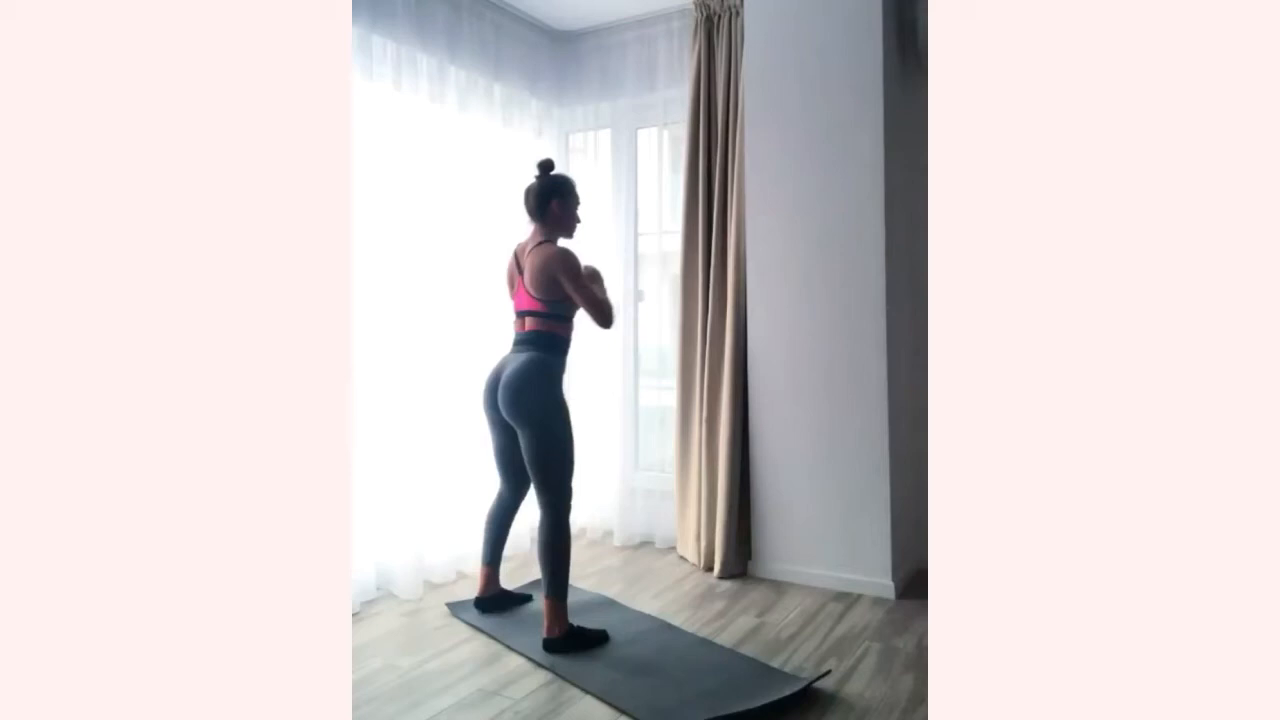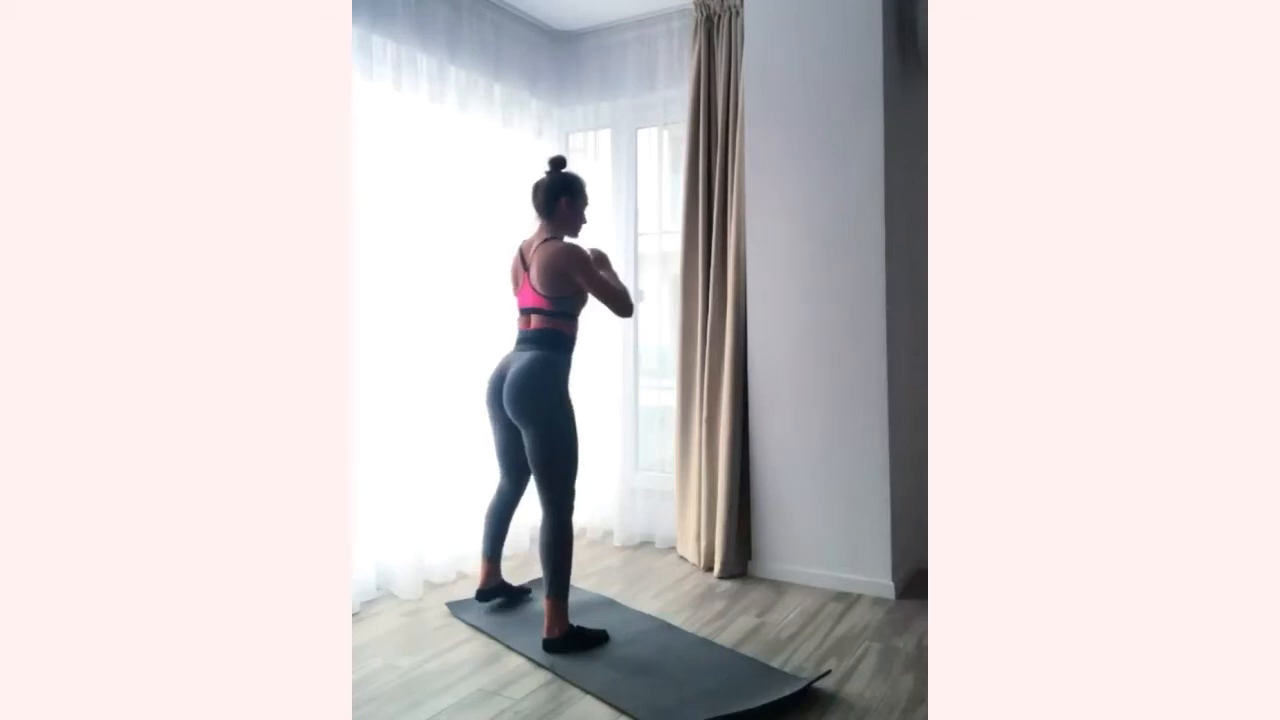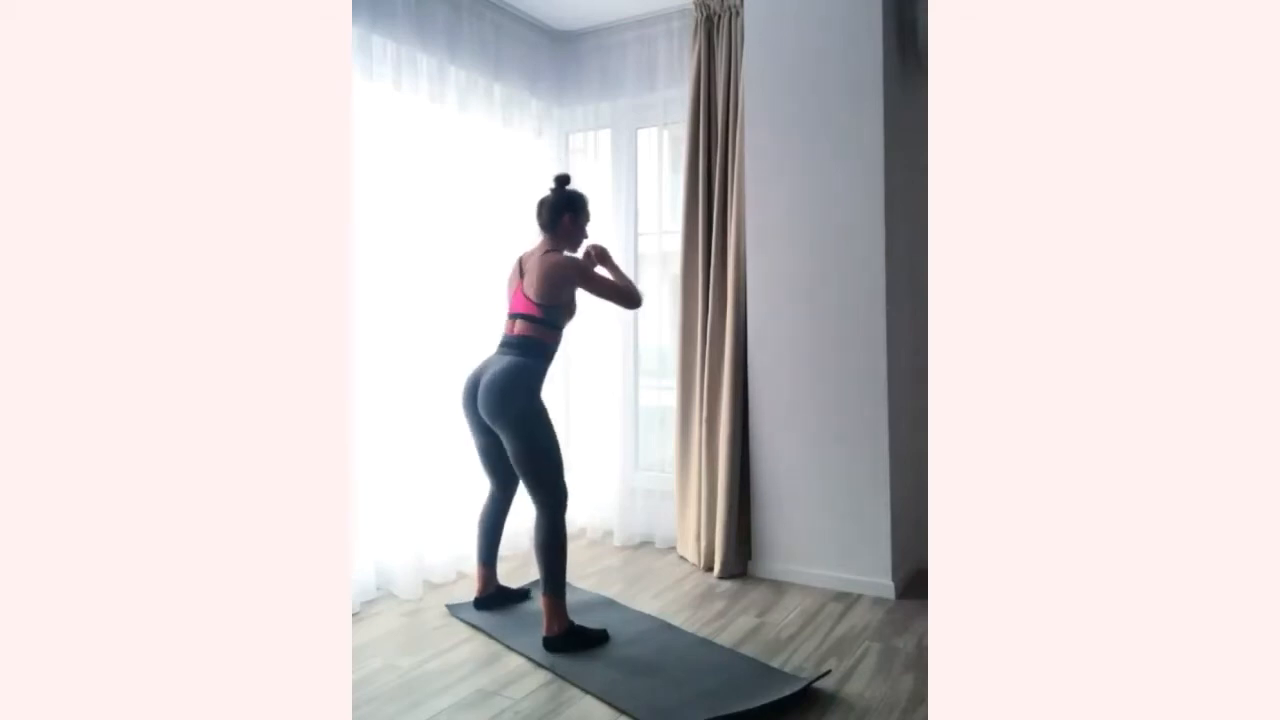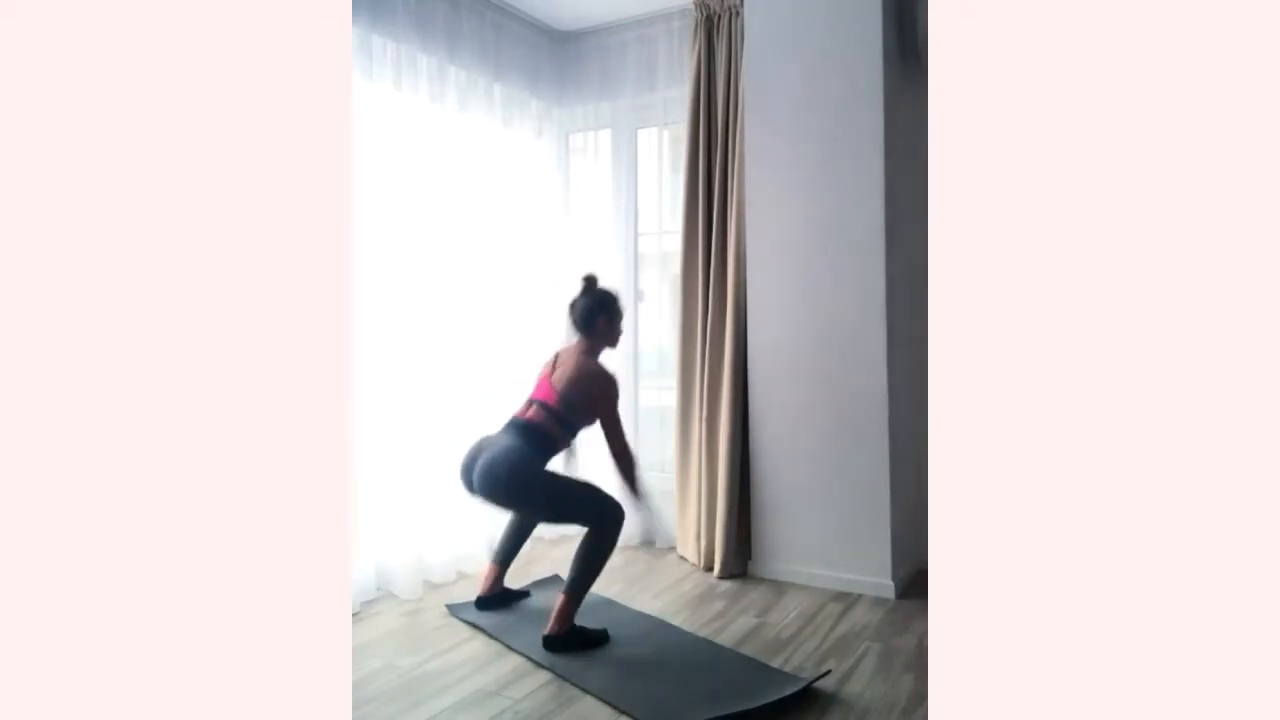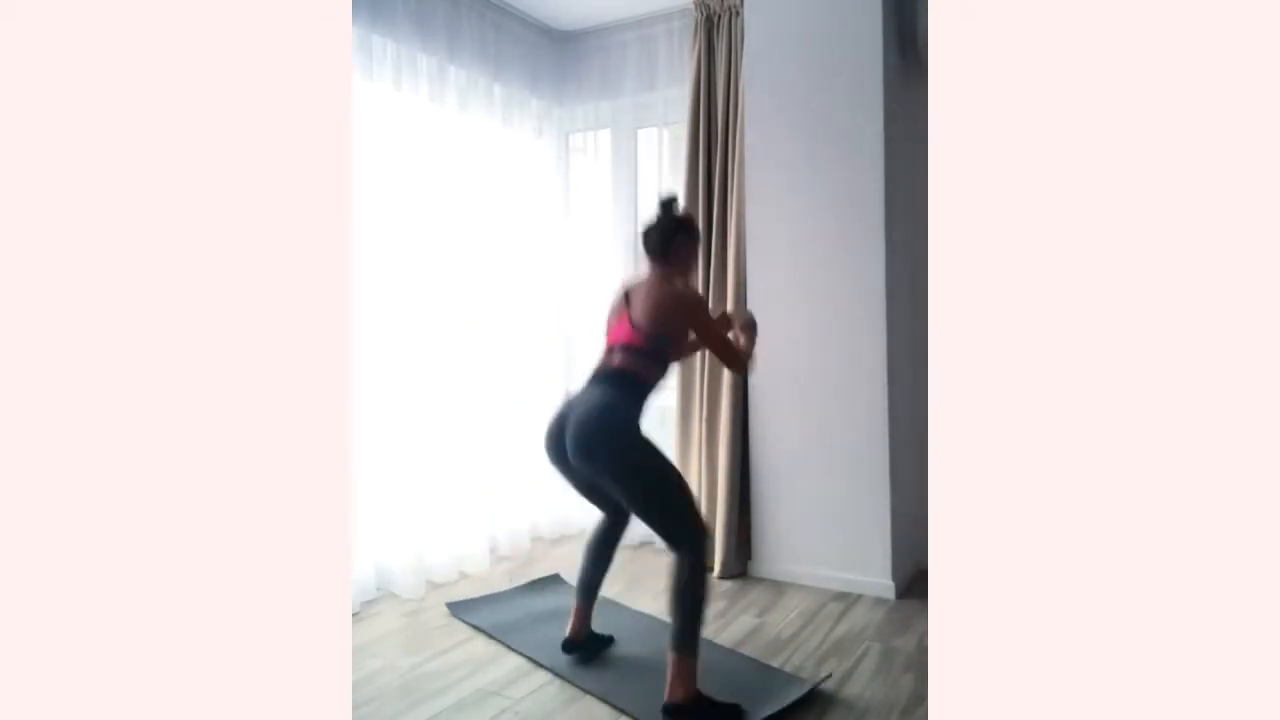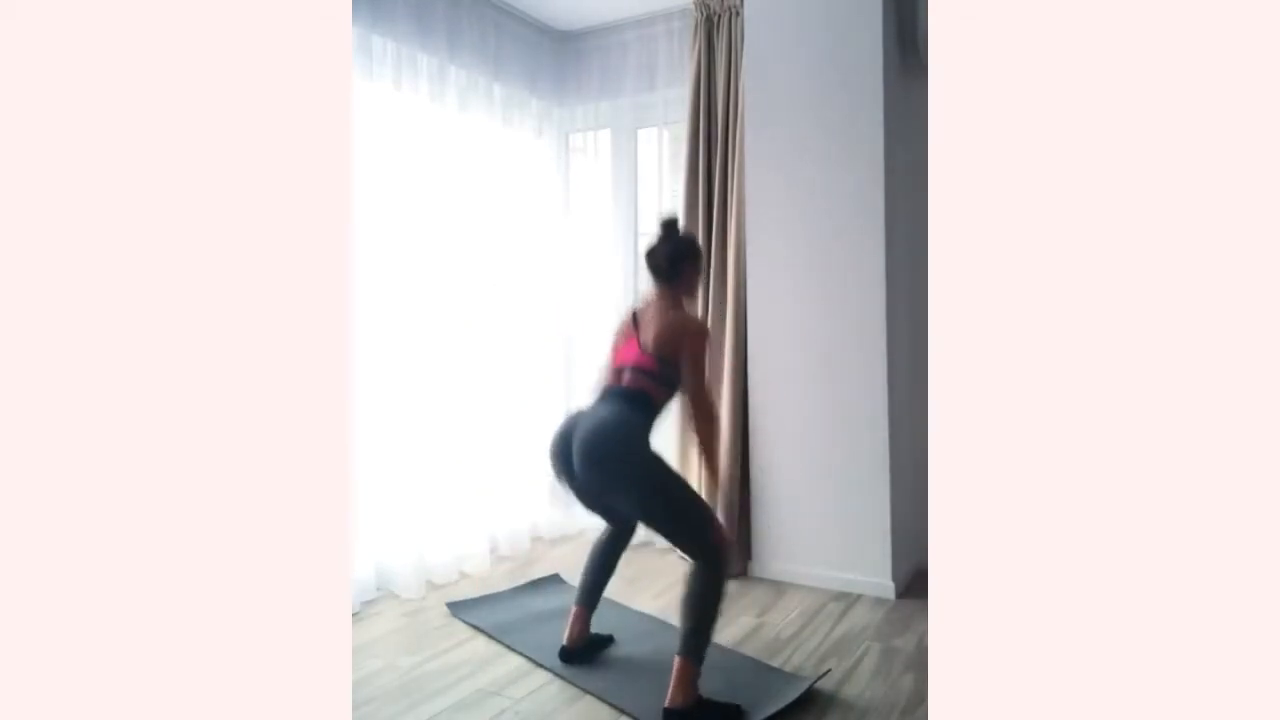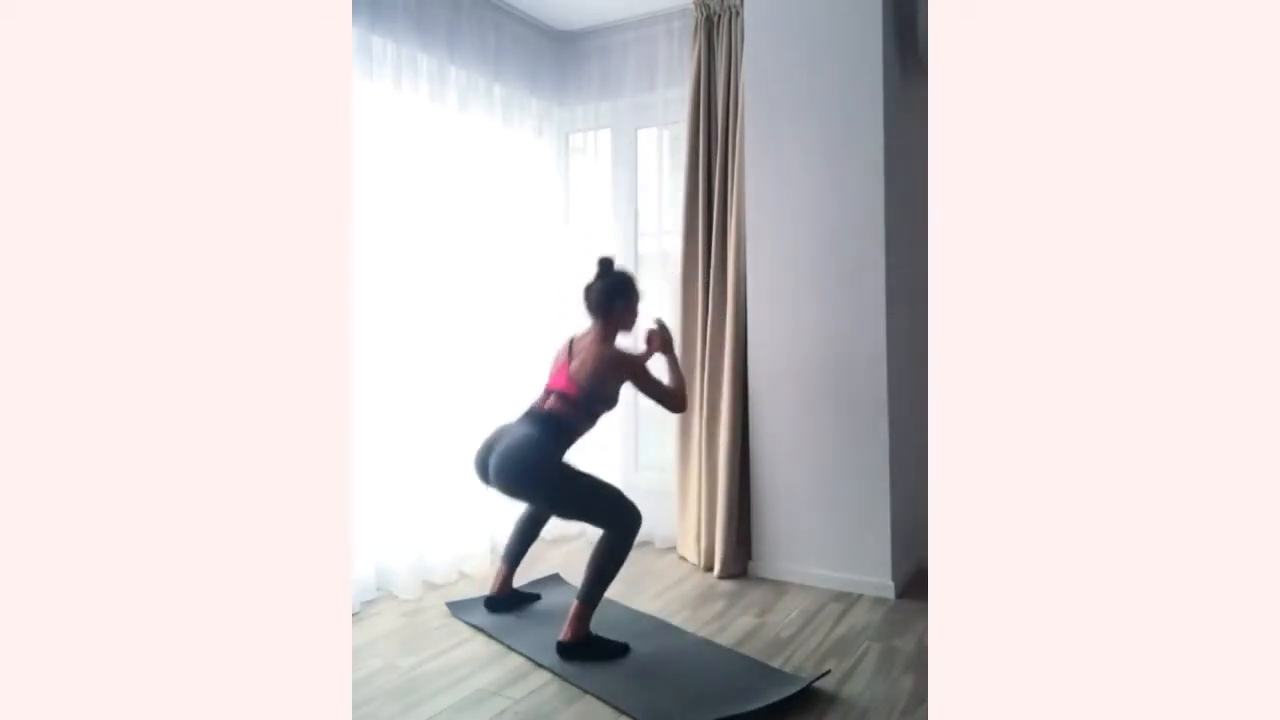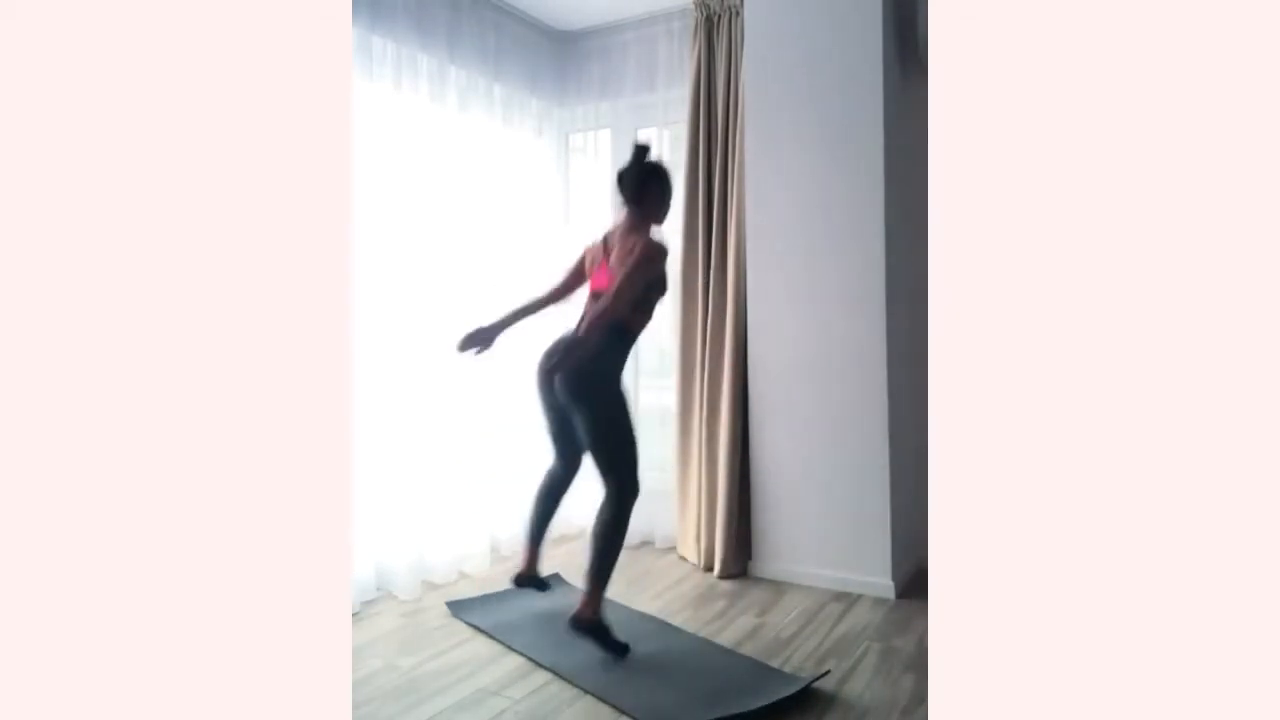
dt=0.5s
person 1, frame 1
left shoulder: (517, 256)
right shoulder: (558, 257)
right elbow: (604, 317)
left wrist: (579, 284)
right wrist: (596, 280)
left hip: (502, 377)
right hip: (534, 383)
left knee: (512, 489)
right knee: (555, 504)
left ankle: (488, 588)
right ankle: (557, 627)
person 1, frame 2
left shoulder: (521, 253)
right shoulder: (566, 253)
right elbow: (623, 307)
right wrist: (605, 266)
left hip: (505, 375)
right hip: (539, 381)
left knee: (510, 484)
right knee: (558, 505)
left ankle: (490, 579)
right ankle: (557, 628)
person 1, frame 3
left shoulder: (523, 262)
right shoulder: (564, 265)
right elbow: (631, 299)
left wrist: (586, 268)
right wrist: (605, 263)
left hip: (479, 382)
right hip: (511, 390)
left knee: (502, 486)
right knee: (551, 503)
left ankle: (487, 587)
right ankle: (557, 627)
person 1, frame 4
left shoulder: (557, 358)
right shoulder: (598, 377)
right elbow: (619, 450)
left wrist: (567, 439)
right wrist: (640, 498)
left hip: (478, 460)
right hip: (507, 472)
left knee: (536, 496)
right knee: (608, 516)
left ankle: (491, 587)
right ankle: (561, 627)
person 1, frame 5
left shoulder: (623, 298)
right shoulder: (680, 297)
right elbow: (737, 360)
left wrist: (700, 330)
right wrist: (743, 330)
left hip: (565, 425)
right hip: (605, 432)
left knee: (617, 514)
right knee: (693, 542)
left ankle: (579, 630)
person 1, frame 6
left shoulder: (629, 320)
right shoulder: (688, 327)
right elbow: (700, 404)
right wrist: (715, 485)
left hip: (572, 436)
right hip: (614, 447)
left knee: (620, 523)
right knee: (712, 551)
left ankle: (577, 635)
person 1, frame 7
left shoulder: (573, 344)
right shoulder: (616, 358)
right elbow: (677, 402)
left wrist: (645, 356)
right wrist: (669, 354)
left hip: (494, 450)
right hip: (524, 462)
left knee: (545, 498)
right knee: (623, 519)
left ankle: (500, 589)
right ankle: (575, 633)
person 1, frame 8
left shoulder: (599, 245)
right shoulder: (651, 251)
left elbow: (555, 293)
right elbow: (614, 303)
left wrist: (498, 327)
right wrist: (576, 351)
left hip: (557, 362)
right hip: (590, 372)
left knee: (564, 464)
right knee: (623, 488)
left ankle: (528, 567)
right ankle: (589, 612)
